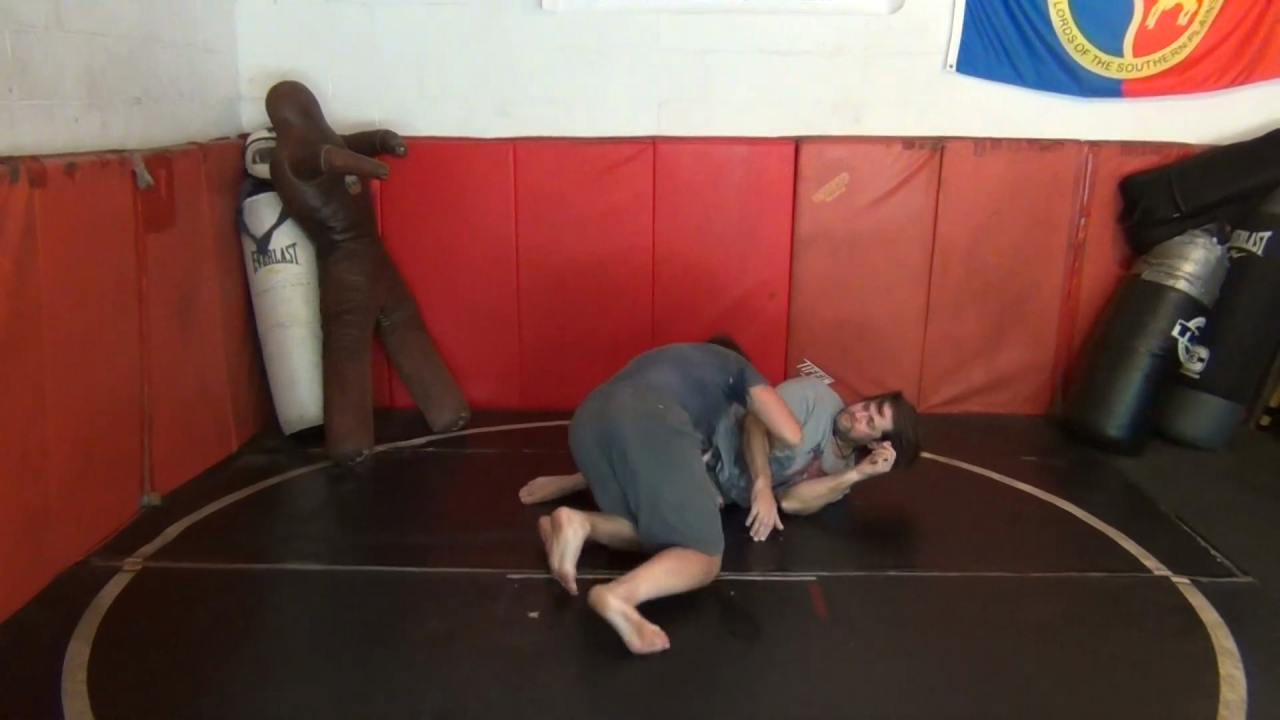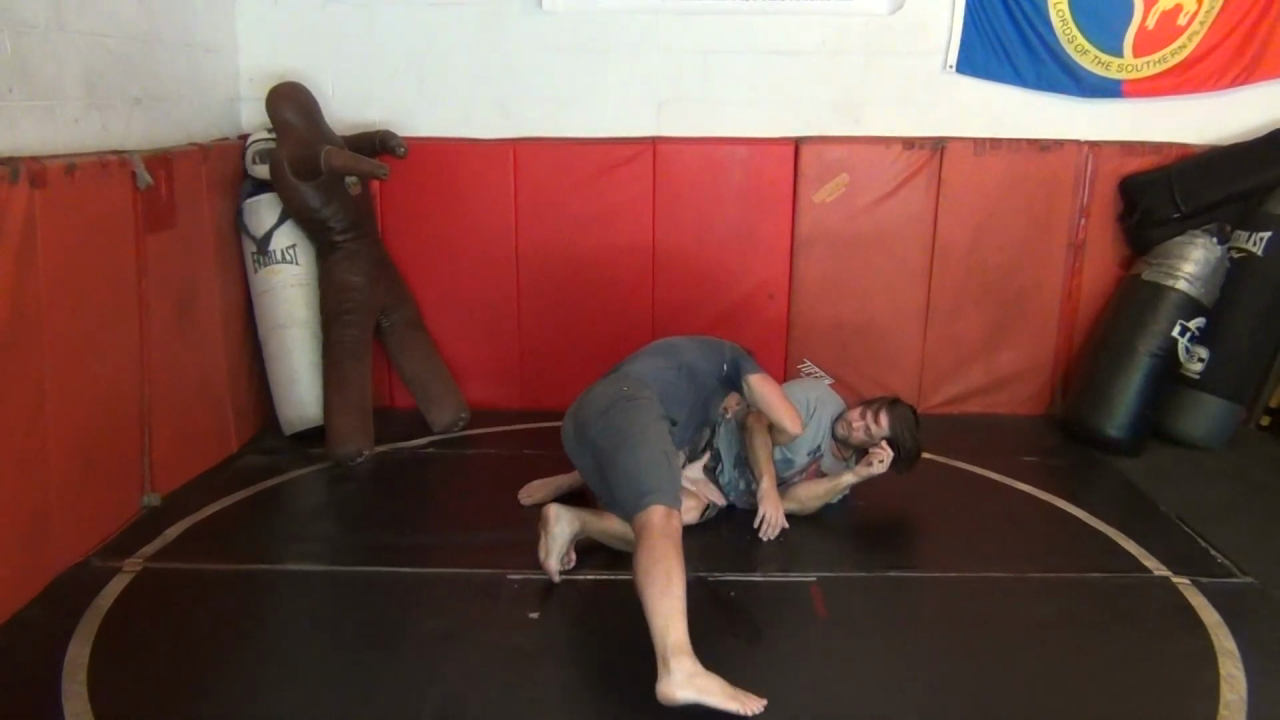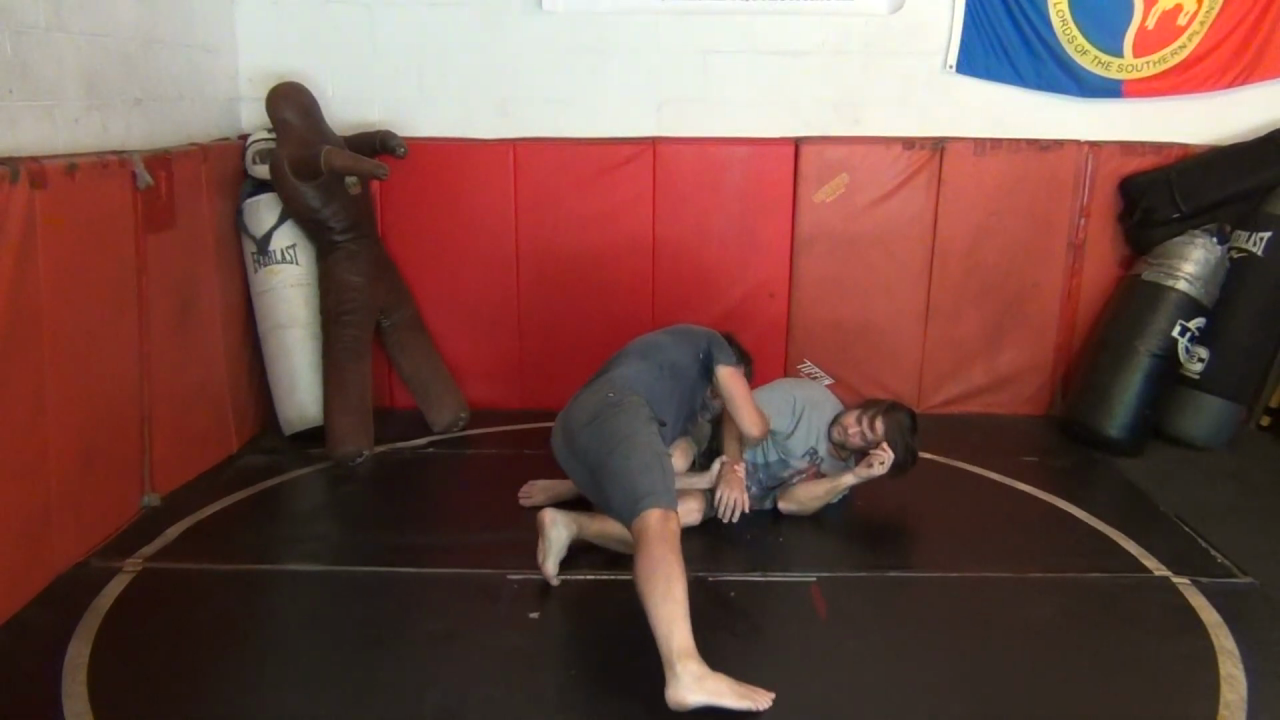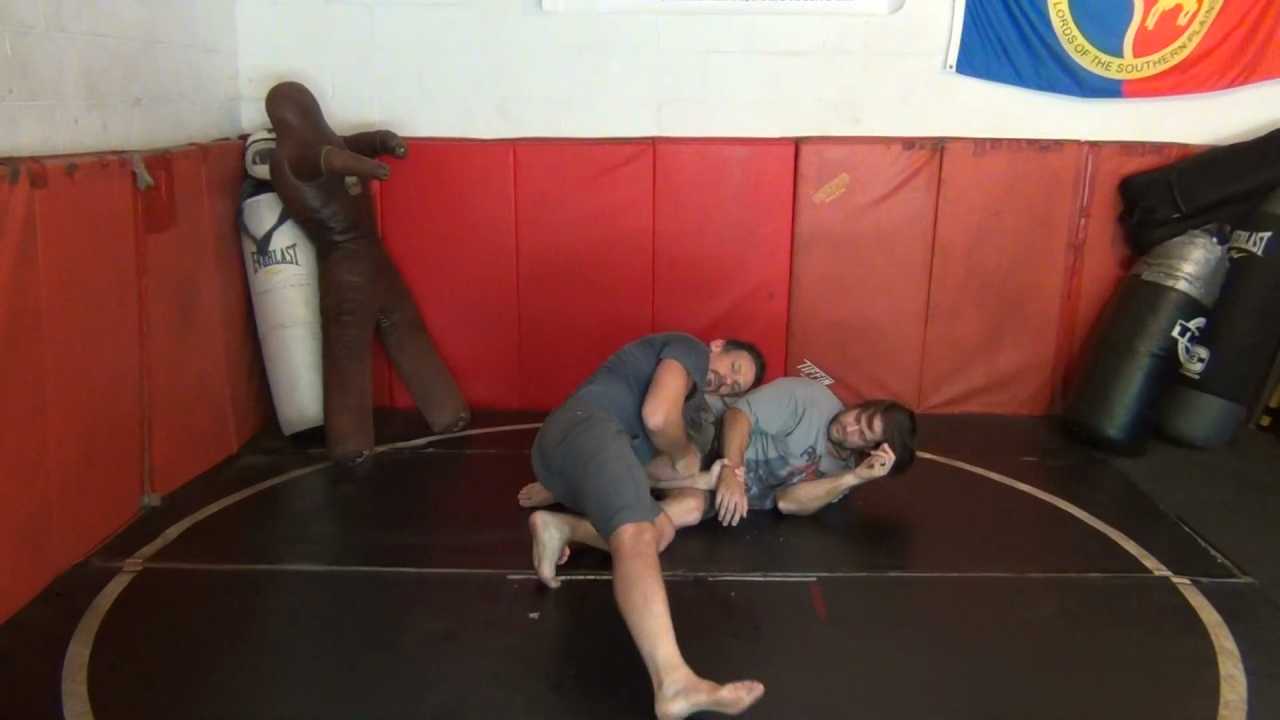
dt=0.7s
person 1, frame 1
left shoulder: (324, 142)
right shoulder: (291, 154)
left elbow: (348, 143)
right elbow: (309, 158)
left wrist: (382, 138)
right wrist: (340, 160)
left hip: (371, 255)
right hip: (345, 265)
left knee: (407, 329)
right knee: (347, 349)
left ankle: (448, 414)
right ankle: (351, 445)
person 1, frame 2
left shoulder: (325, 144)
right shoulder: (292, 154)
right elbow: (308, 158)
left wrist: (382, 139)
right wrist: (338, 160)
left hip: (370, 257)
right hip: (348, 266)
left knee: (405, 331)
right knee: (348, 350)
left ankle: (447, 416)
right ankle: (351, 445)
person 1, frame 3
left shoulder: (326, 144)
right shoulder: (291, 156)
right elbow: (309, 158)
left wrist: (383, 140)
right wrist: (340, 160)
left hip: (371, 256)
right hip: (346, 266)
left knee: (407, 331)
right knee: (347, 350)
left ankle: (448, 414)
right ankle: (351, 444)
person 1, frame 4
left shoulder: (326, 144)
right shoulder: (292, 156)
right elbow: (311, 158)
left wrist: (382, 140)
right wrist: (340, 160)
left hip: (371, 256)
right hip: (346, 266)
left knee: (407, 331)
right knee: (348, 349)
left ankle: (447, 415)
right ankle: (372, 438)
person 2, frame 1
left shoulder: (663, 356)
right shoulder: (734, 364)
right elbow: (791, 435)
left hip: (588, 419)
right hip: (650, 419)
left knee: (650, 530)
right knee: (703, 558)
left ankle: (577, 523)
right ankle: (619, 594)
person 2, frame 2
left shoulder: (680, 358)
right shoulder: (731, 357)
right elbow: (790, 425)
left hip: (580, 418)
right hip: (627, 405)
left knee: (649, 524)
right knee: (661, 520)
left ankle: (571, 520)
right ankle: (679, 671)
person 2, frame 3
left shoulder: (668, 350)
right shoulder: (712, 345)
right elbow: (752, 427)
left hip: (570, 426)
right hip: (615, 410)
left knee: (650, 524)
right knee: (659, 524)
left ankle: (566, 524)
right ankle: (686, 673)
person 2, frame 4
left shoulder: (687, 391)
right shoulder: (689, 349)
right elbow: (657, 418)
right wrist: (683, 458)
left hip: (553, 448)
right hip: (587, 427)
left knee: (660, 530)
right knee: (637, 537)
left ankle: (560, 526)
right ankle: (674, 681)
person 3, frame 1
left shoulder: (843, 471)
right shoulder: (814, 395)
left elbow: (793, 502)
right elbow: (755, 423)
left wrist: (861, 474)
right wrist: (762, 487)
left hip: (721, 486)
right hip: (715, 437)
right ankle: (572, 484)
person 3, frame 2
left shoulder: (842, 472)
right shoulder: (817, 396)
left elbow: (791, 501)
right elbow: (756, 423)
left wrist: (857, 476)
right wrist: (766, 487)
left hip: (723, 487)
right hip: (713, 434)
left knee: (689, 508)
right ankle: (570, 482)
person 3, frame 3
left shoulder: (840, 470)
right shoulder: (810, 398)
left elbow: (789, 502)
right elbow: (736, 415)
left wrist: (856, 477)
right wrist: (732, 468)
left hip: (738, 490)
right hip: (714, 431)
left knee: (692, 509)
right knee: (674, 463)
left ankle: (568, 522)
right ankle: (573, 488)
person 3, frame 4
left shoulder: (841, 471)
right shoulder: (811, 397)
left elbow: (788, 501)
right elbow: (738, 413)
left wrist: (857, 476)
right wrist: (731, 470)
left knee: (692, 507)
